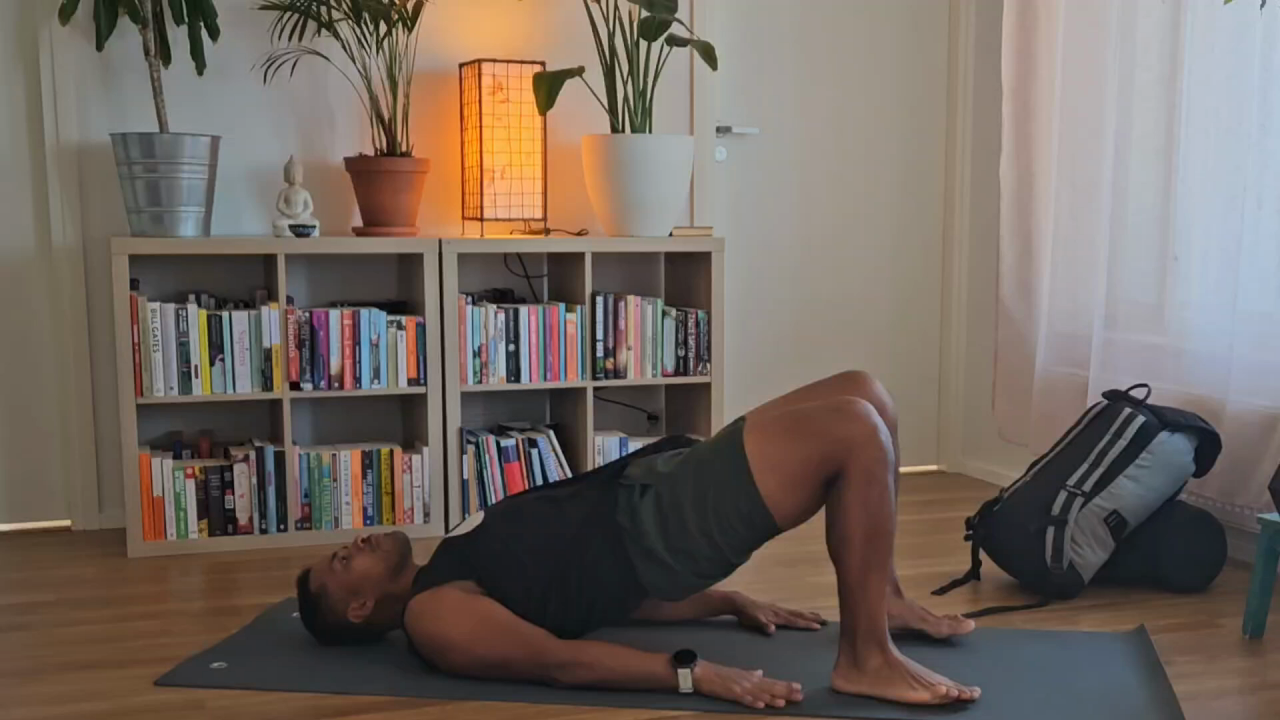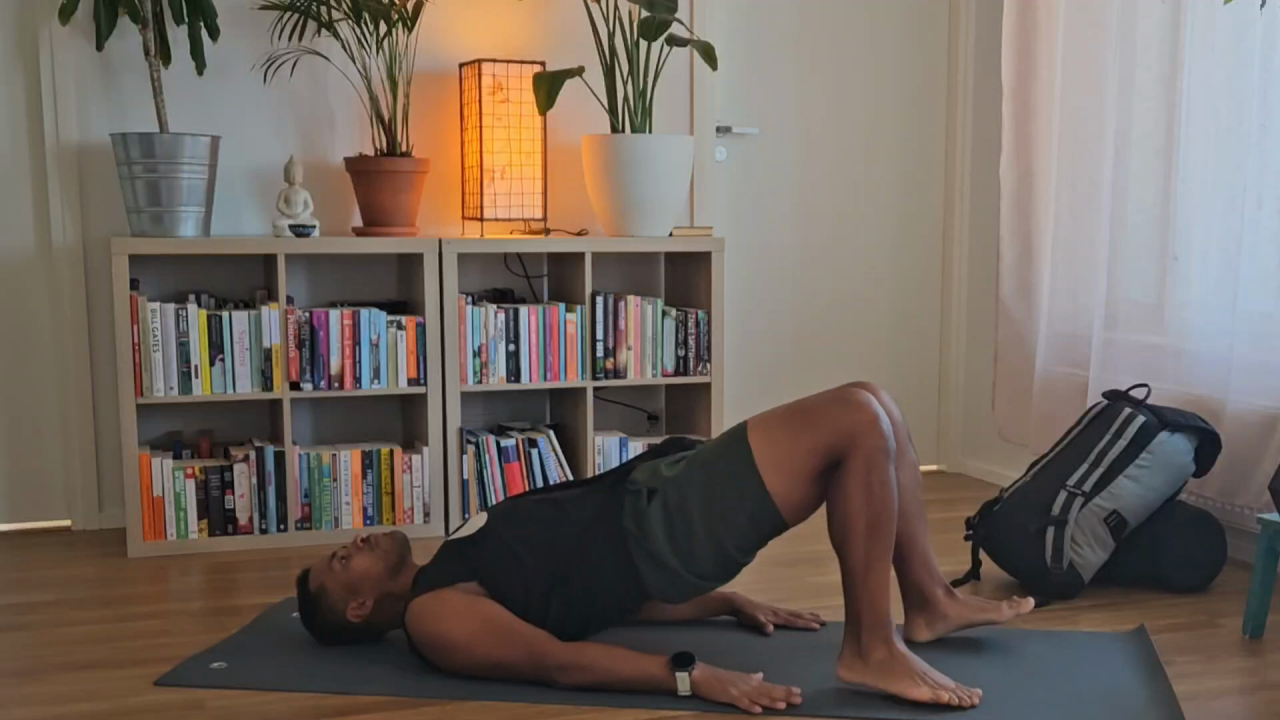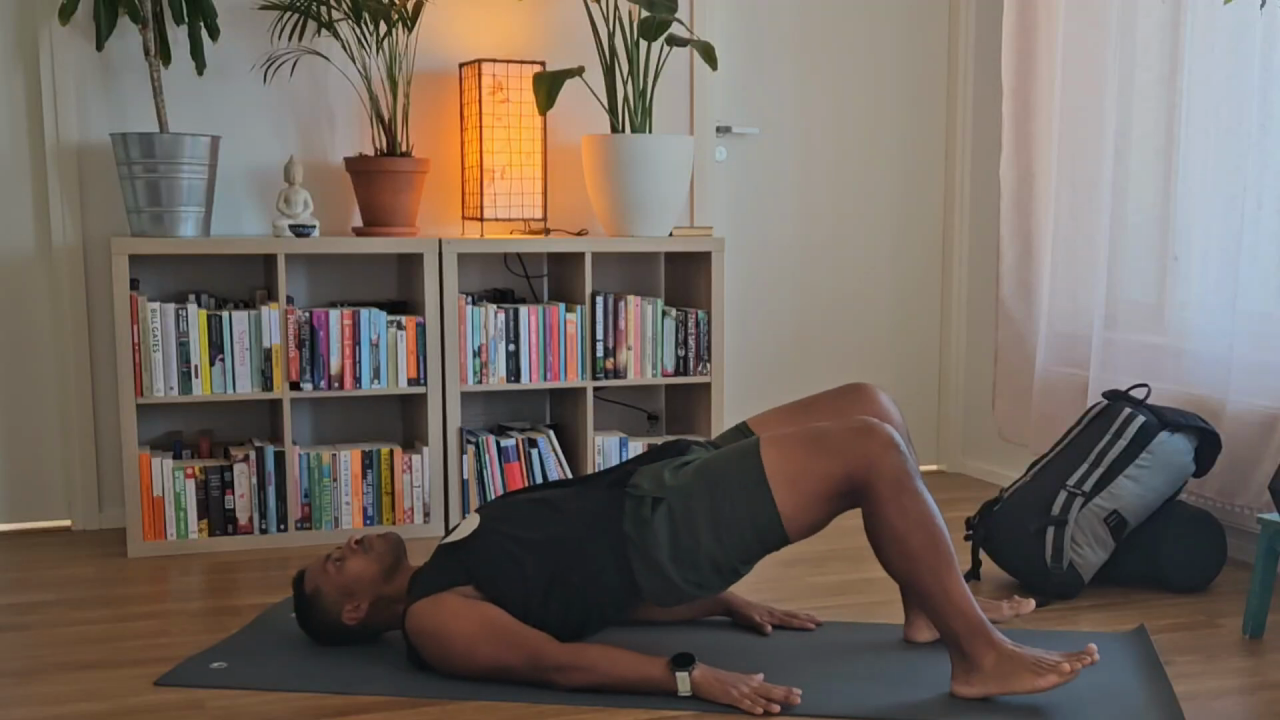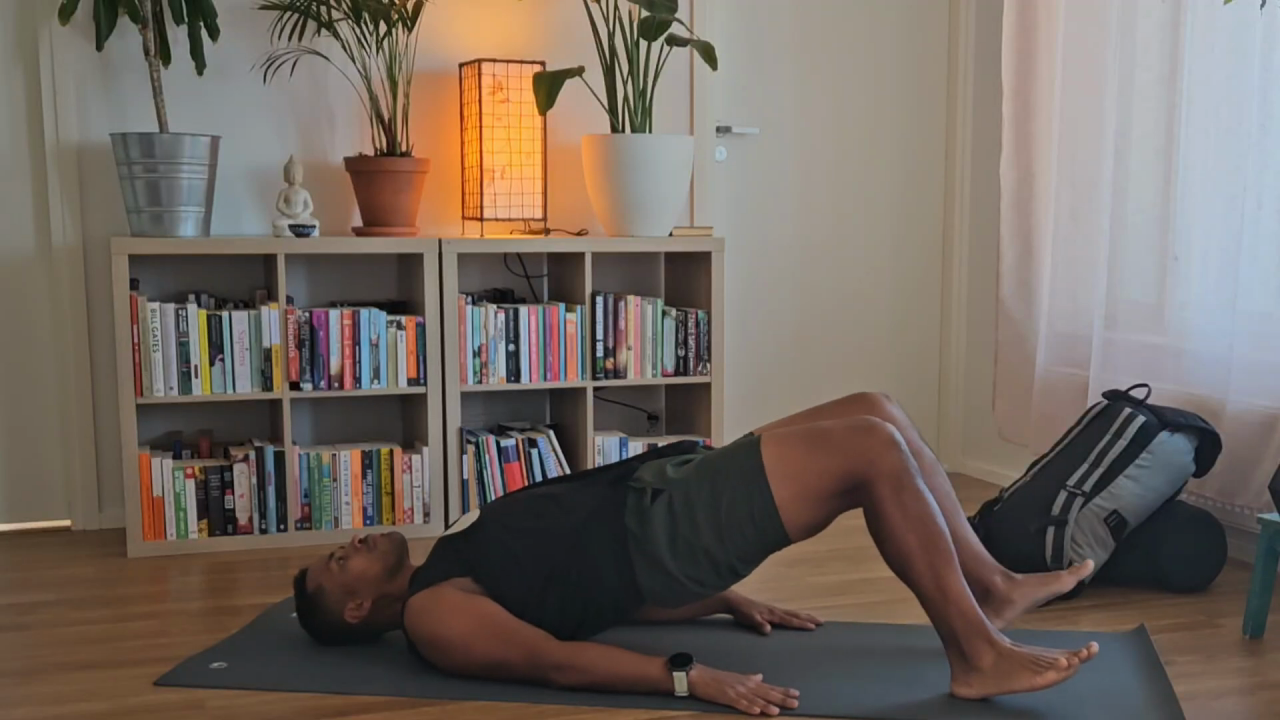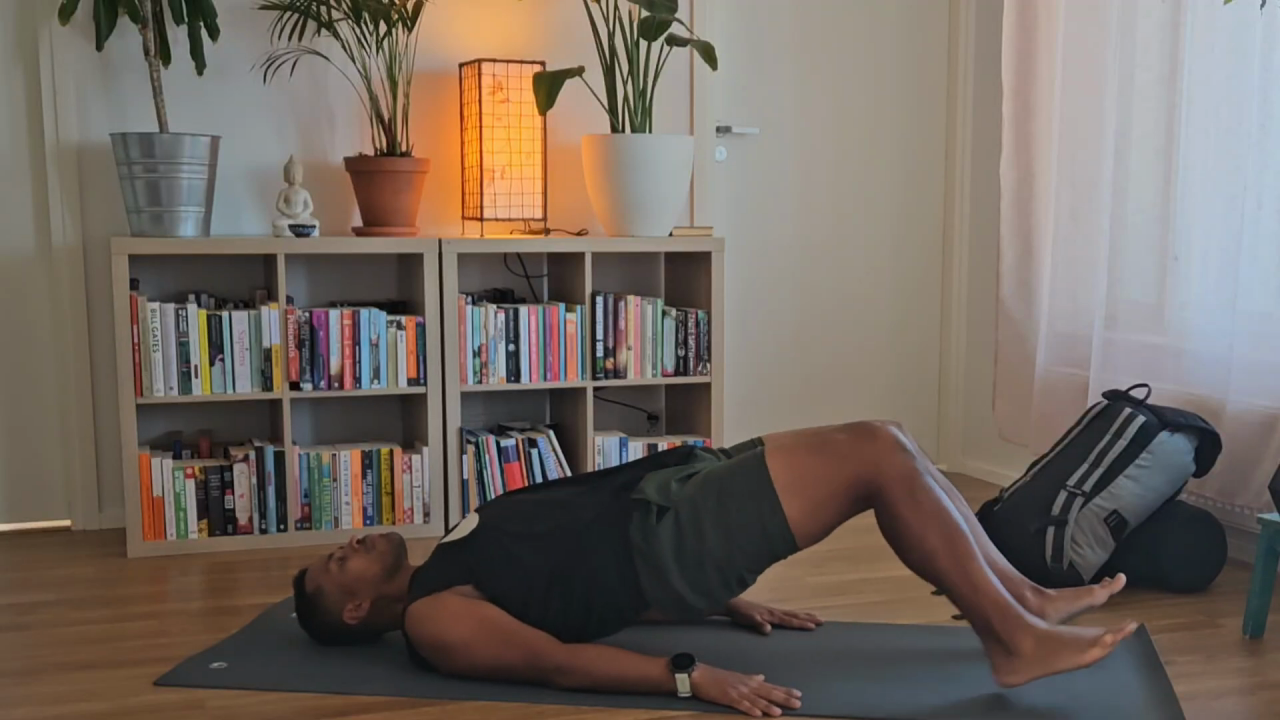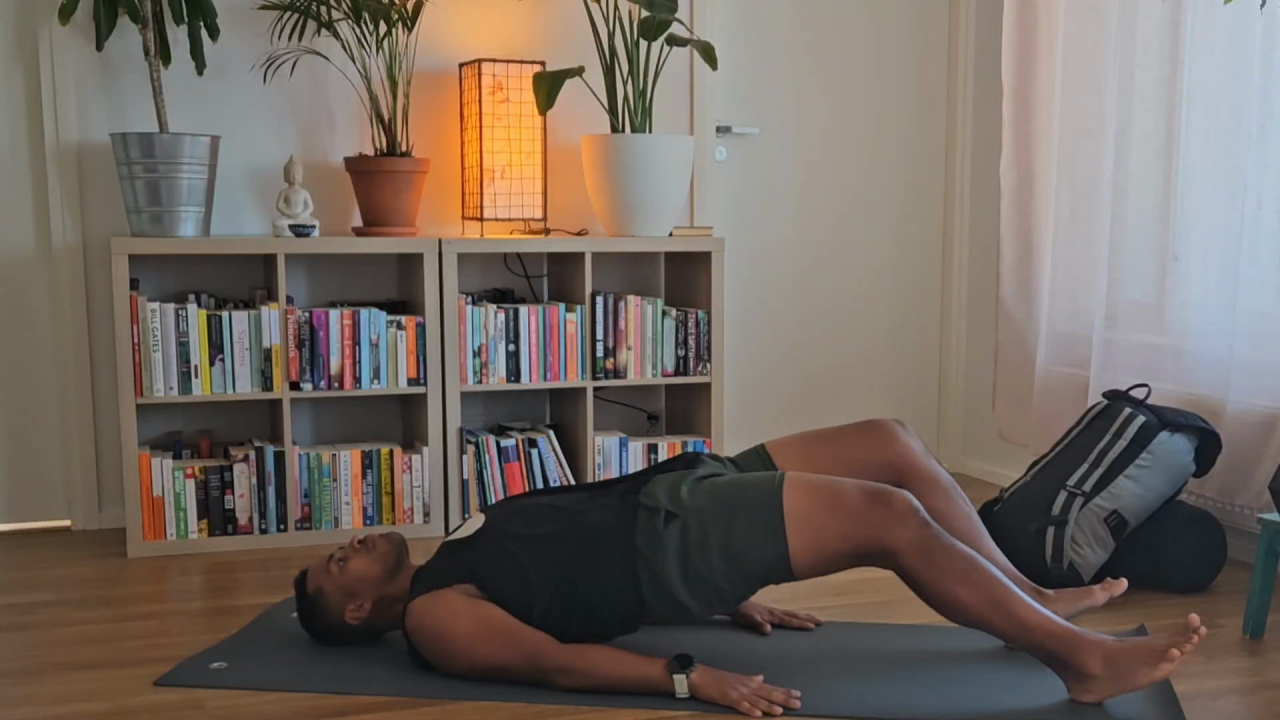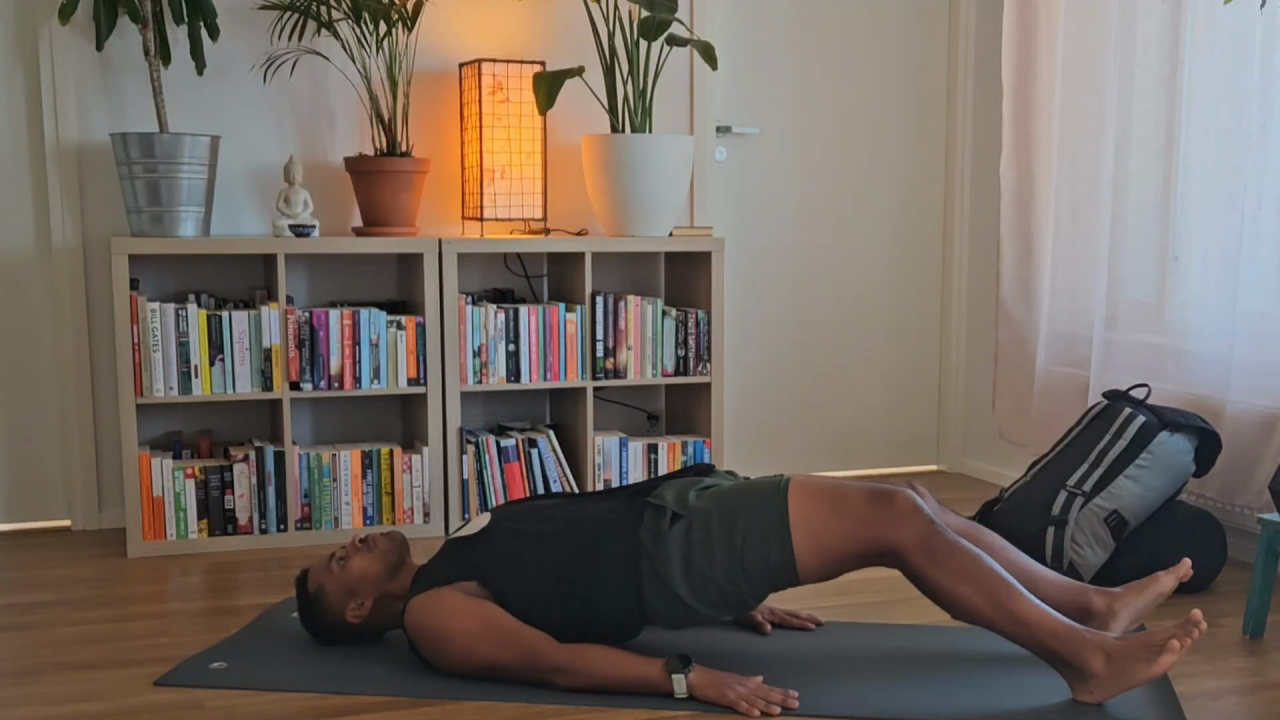
dt=0.4s
person 1, frame 1
left shoulder: (452, 572)
right shoulder: (433, 617)
right elbow: (558, 660)
left wrist: (729, 602)
right wrist: (698, 673)
right hip: (656, 527)
left knee: (861, 394)
right knee: (855, 429)
left ankle: (878, 598)
right ankle: (866, 657)
person 1, frame 2
left shoulder: (454, 575)
right shoulder: (435, 618)
left wrist: (729, 603)
left hip: (649, 496)
right hip: (661, 527)
left knee: (873, 409)
right knee: (856, 417)
left ankle: (930, 600)
right ankle: (873, 648)
person 1, frame 3
left shoulder: (452, 573)
right shoulder: (432, 621)
left wrist: (728, 603)
left hip: (656, 495)
right hip: (663, 528)
left knee: (867, 405)
right knee: (873, 451)
left ankle: (930, 606)
person 1, frame 4
left shoulder: (451, 569)
right shoulder: (431, 617)
left wrist: (727, 601)
left hip: (660, 505)
right hip: (664, 526)
left knee: (876, 414)
right knee: (871, 444)
left ankle: (993, 589)
person 1, frame 5
left shoulder: (451, 569)
right shoulder: (432, 619)
left wrist: (722, 598)
left hip: (660, 495)
right hip: (667, 534)
left knee: (882, 439)
right knee: (882, 456)
left ankle: (1022, 599)
right ankle: (1019, 640)
person 1, frame 6
left shoulder: (458, 568)
right shoulder: (434, 619)
left wrist: (729, 595)
left hip: (673, 499)
right hip: (672, 541)
left knee: (890, 443)
right knee: (894, 517)
left ankle: (1033, 602)
person 1, frame 7
left shoulder: (457, 565)
right shoulder: (433, 618)
left wrist: (738, 602)
left hip: (674, 508)
right hip: (674, 546)
left knee: (909, 498)
right knee: (896, 517)
left ankle: (1091, 604)
